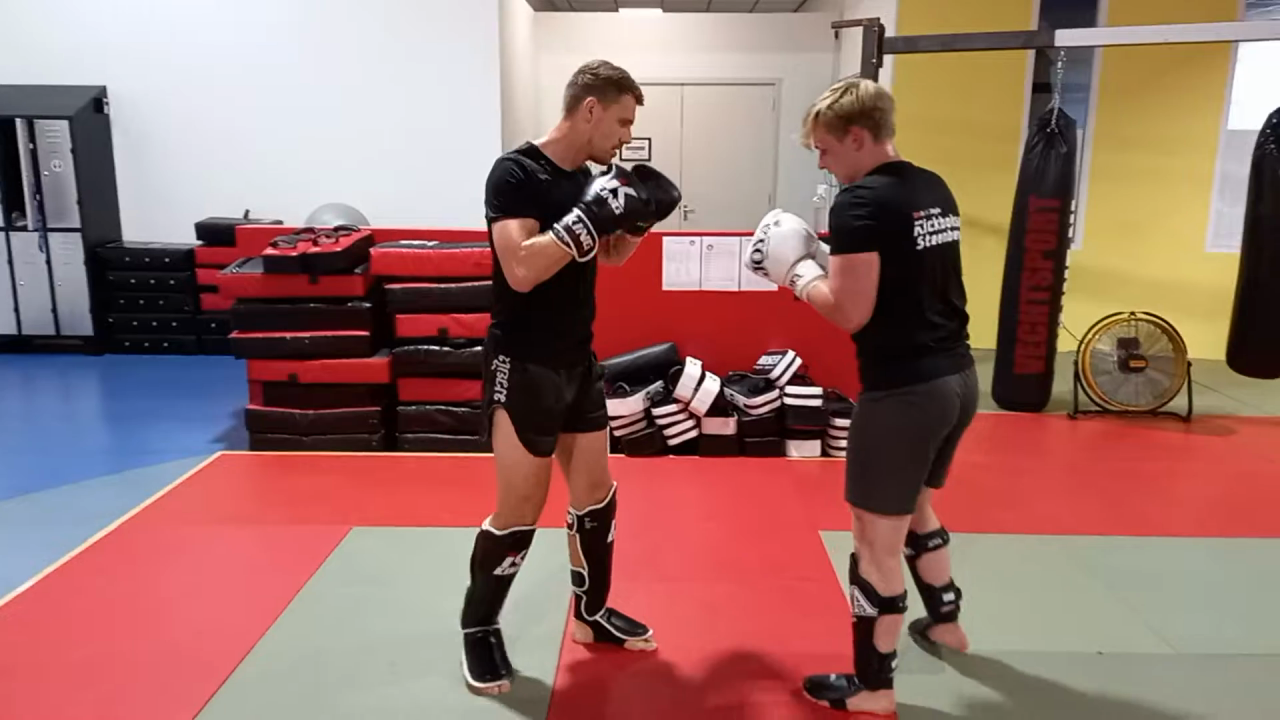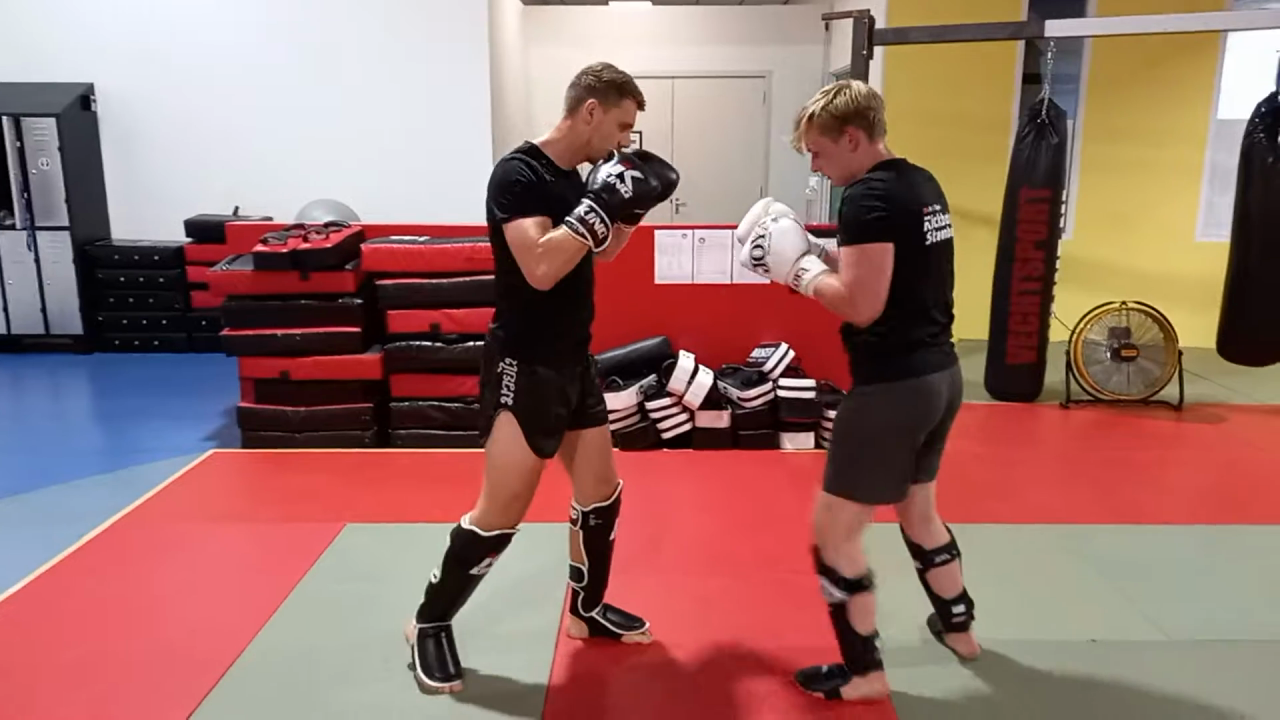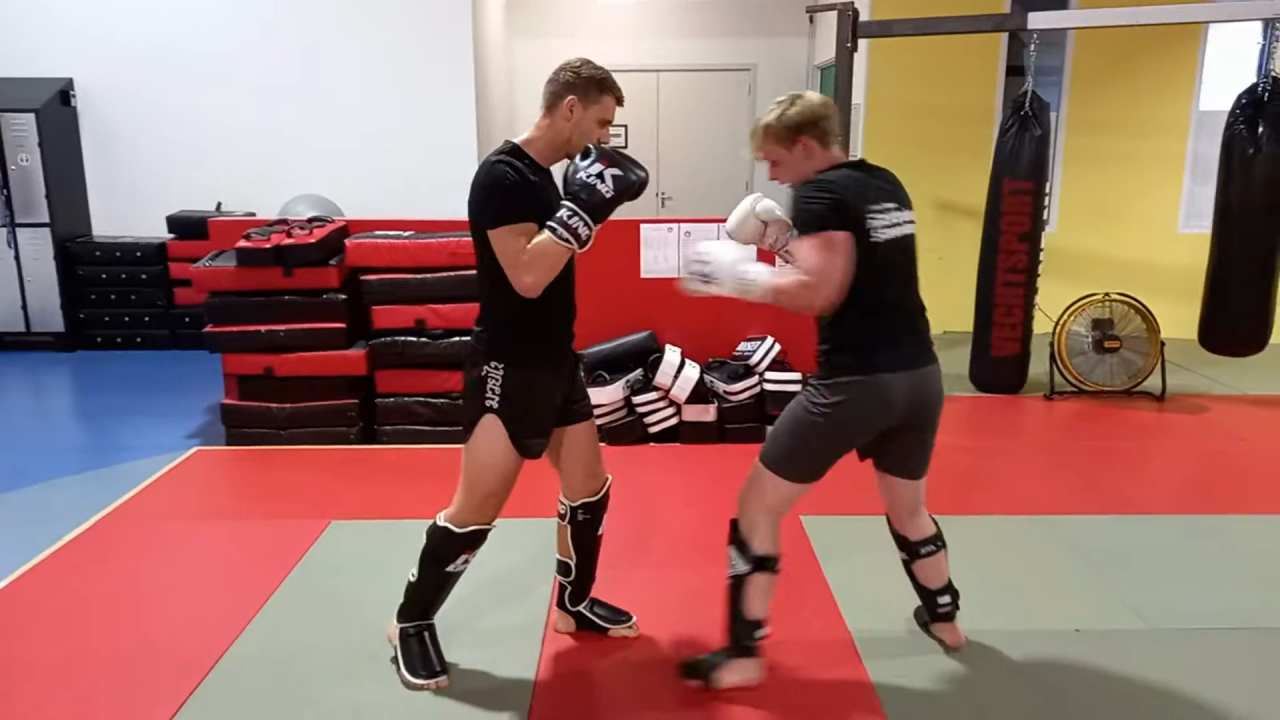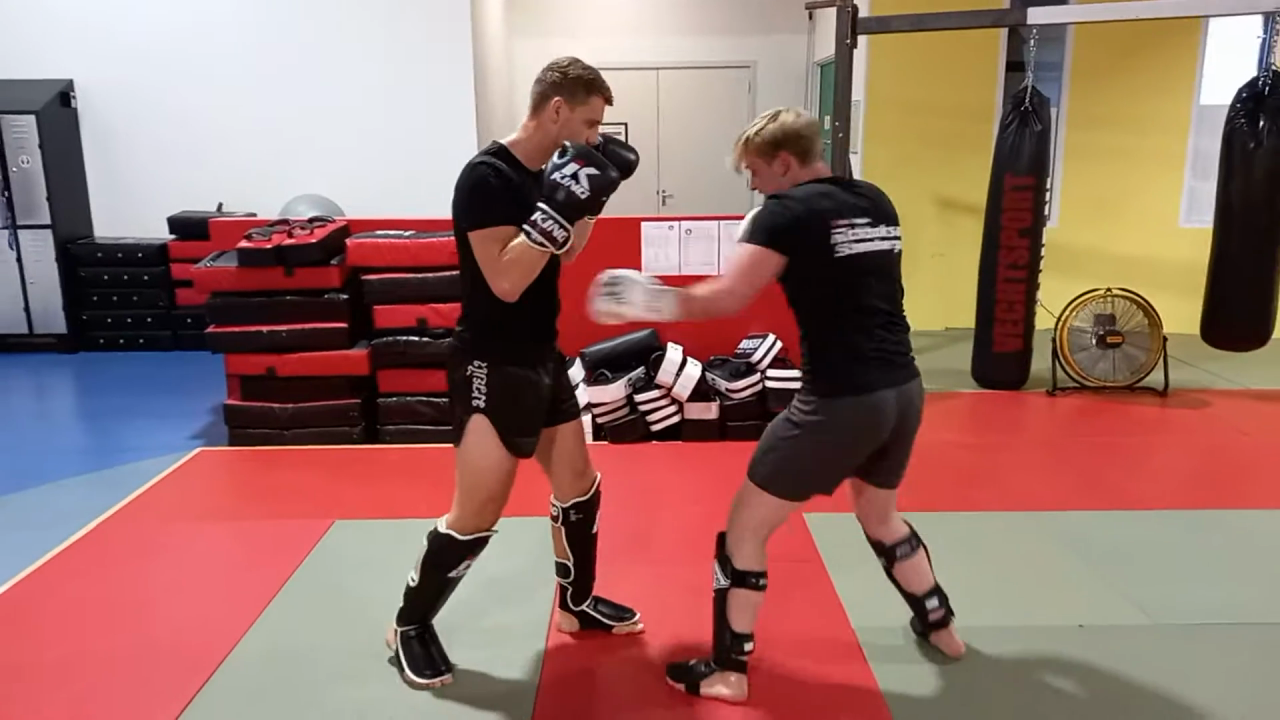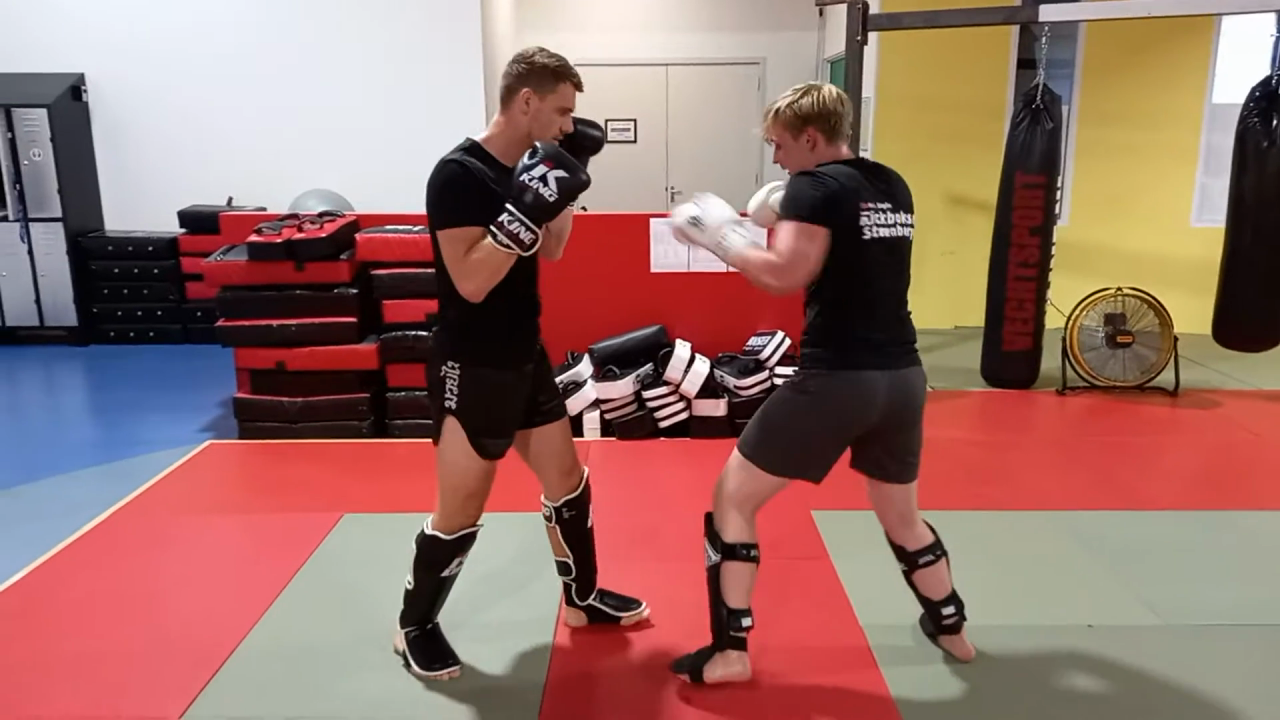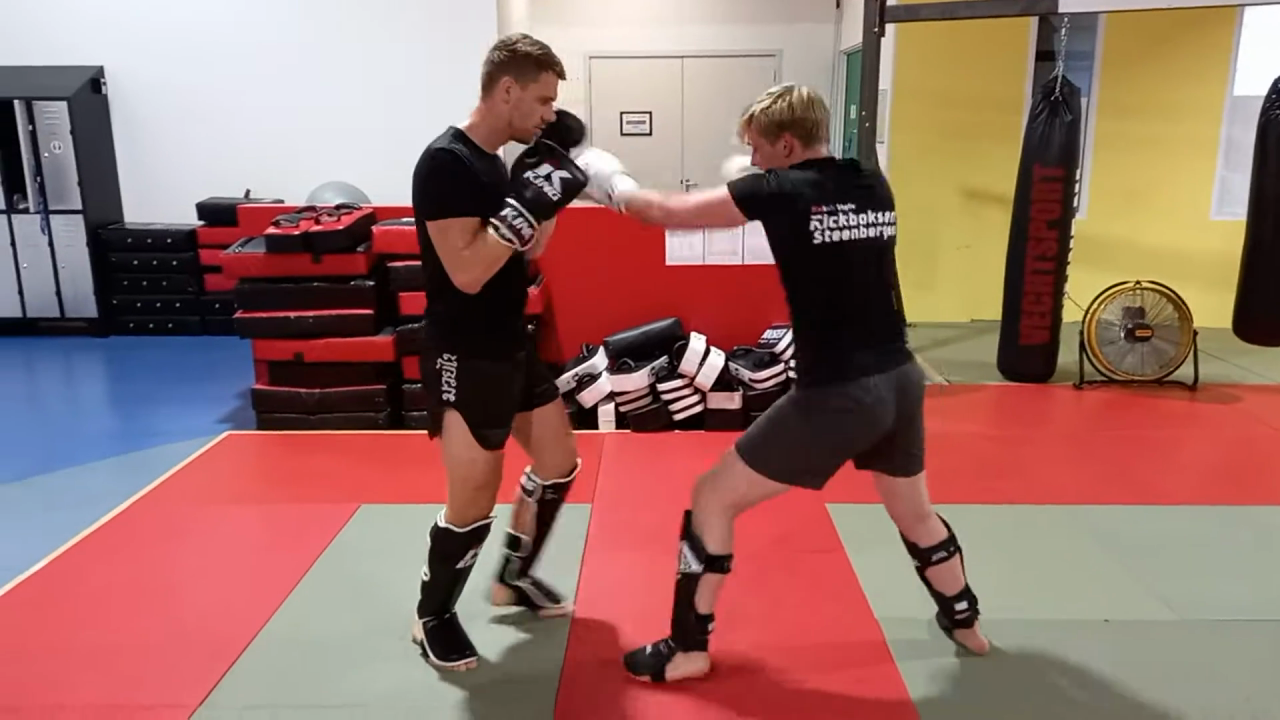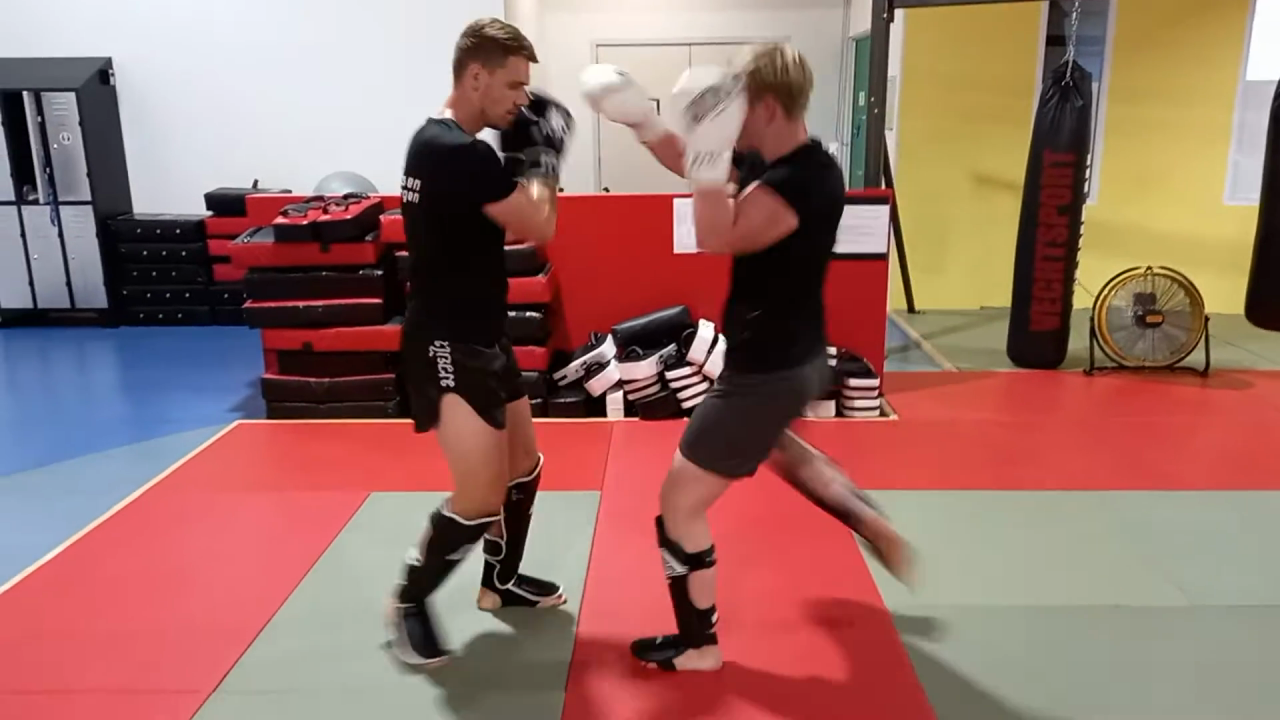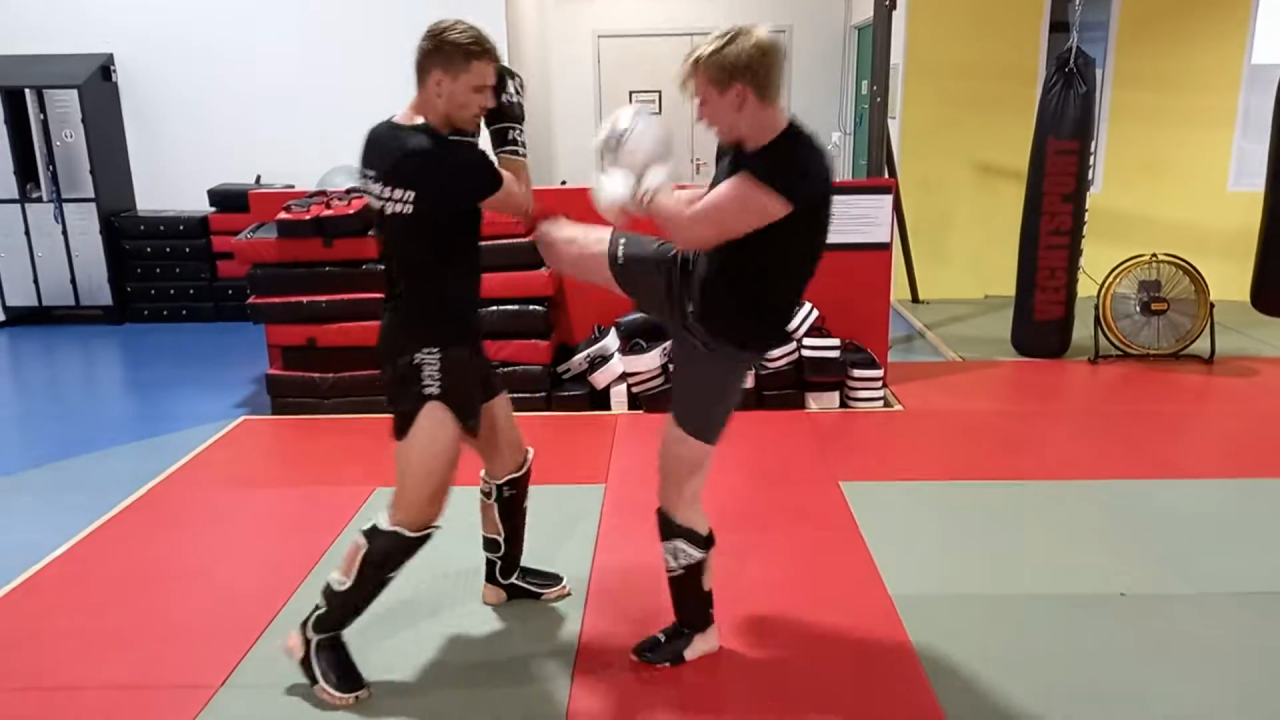
dt=0.2s
person 1, frame 1
left shoulder: (584, 176)
right shoulder: (515, 173)
left elbow: (608, 256)
right elbow: (520, 269)
left wrist: (634, 218)
right wrist: (591, 215)
left hip: (577, 359)
right hip: (523, 365)
left knee: (595, 494)
right knee: (518, 512)
left ankle: (591, 614)
right ankle: (478, 629)
person 1, frame 2
left shoulder: (573, 177)
right shoulder: (518, 173)
left elbow: (598, 254)
right elbow: (540, 269)
left wrist: (631, 206)
right wrist: (599, 203)
left hip: (574, 360)
right hip: (524, 367)
left knee: (601, 490)
right knee: (500, 515)
left ankle: (586, 608)
right ankle: (431, 624)
person 1, frame 3
left shoulder: (543, 172)
right shoulder: (502, 174)
right elbow: (529, 276)
left wrist: (602, 201)
right wrist: (581, 204)
left hip: (555, 360)
right hip: (508, 367)
left knee: (589, 486)
right knee: (475, 511)
left ankle: (573, 603)
right ankle: (411, 622)
person 1, frame 4
left shoulder: (540, 170)
right shoulder: (487, 176)
left elbow: (561, 252)
right elbow: (506, 281)
left wrist: (588, 198)
right wrist: (559, 204)
left hip: (540, 359)
right hip: (491, 368)
left knee: (579, 485)
right knee: (475, 516)
left ankle: (576, 602)
right ankle: (411, 625)
person 1, frame 5
left shoulder: (524, 166)
right shoulder: (458, 174)
left elbow: (549, 249)
right elbow: (472, 282)
left wrist: (570, 177)
right wrist: (527, 206)
left hip: (523, 358)
right hip: (470, 368)
left knee: (567, 483)
right knee: (459, 515)
left ankle: (583, 597)
right ankle: (415, 626)
person 1, frame 6
left shoulder: (500, 161)
right shoulder: (445, 163)
left elbow: (529, 249)
right elbow: (466, 274)
left wrist: (547, 176)
right wrist: (524, 203)
left hip: (511, 345)
right hip: (463, 357)
left knee: (558, 461)
right knee: (471, 506)
left ankle: (515, 575)
right ankle: (433, 616)
person 1, frame 7
left shoulder: (443, 140)
right shoulder: (455, 150)
left elbow: (492, 224)
right elbow: (539, 227)
left wrist: (527, 148)
right wrist: (544, 154)
left hip: (479, 334)
right hip: (447, 344)
left knee: (522, 465)
right knee: (482, 497)
left ankle: (500, 580)
right ankle: (410, 599)
person 1, frame 8
left shoulder: (385, 141)
right shoulder: (446, 159)
right elbow: (522, 205)
left wrist: (487, 124)
right wrist: (508, 129)
left hip: (447, 338)
right hip: (429, 349)
left knee: (510, 457)
right knee: (415, 513)
left ankle: (504, 572)
right ankle: (321, 631)
person 2, frame 1
left shoulder: (860, 202)
right shoulder: (934, 189)
left elbow: (850, 313)
left wrist: (796, 269)
right wrist: (822, 258)
left hip: (903, 393)
right hip: (957, 380)
left knee: (877, 543)
right knee: (913, 505)
right ankle: (944, 619)
person 2, frame 2
left shoulder: (867, 196)
right shoulder: (922, 184)
left elbow: (860, 306)
left wrist: (796, 266)
right wrist: (812, 251)
left hip: (890, 387)
right hip: (940, 376)
left knee: (834, 532)
right knee: (917, 508)
left ankle: (862, 670)
right ankle: (956, 624)
person 2, frame 3
left shoulder: (821, 194)
right shoulder: (886, 184)
left elbow: (814, 294)
left wrist: (738, 273)
right wrist: (780, 233)
left hip: (854, 384)
right hip: (919, 376)
left knee: (759, 509)
right knee: (907, 506)
left ankle: (742, 654)
right ankle: (944, 616)
person 2, frame 4
left shoulder: (788, 212)
right shoulder: (875, 204)
left elbow: (728, 297)
left wrist: (647, 299)
left hip: (838, 401)
right hip: (903, 392)
left knee: (746, 528)
right knee: (877, 513)
left ankle: (727, 669)
right ankle: (938, 625)
person 2, frame 5
left shoulder: (813, 186)
right shoulder: (894, 187)
left elbow: (781, 277)
left wrist: (719, 233)
left hip: (834, 380)
right hip: (904, 377)
left knee: (732, 498)
right knee: (900, 512)
left ankle: (729, 650)
right ankle: (950, 626)
person 2, frame 6
left shoulder: (777, 189)
right shoulder: (872, 183)
left elbow: (671, 213)
left wrist: (610, 183)
left hip: (836, 393)
right hip: (900, 379)
left knee: (712, 501)
right knee: (913, 508)
left ankle: (688, 647)
right ankle: (965, 621)
person 2, frame 7
left shoulder: (809, 181)
right shoulder: (771, 155)
left elbow: (718, 240)
right elbow: (694, 164)
left wrist: (709, 140)
right wrist: (636, 114)
left hip: (766, 371)
right hip: (796, 357)
left knee: (679, 505)
right knee: (771, 448)
left ankle: (697, 643)
right ankle: (868, 523)
person 2, frame 8
left shoulder: (795, 166)
right shoulder: (741, 143)
left elbow: (692, 226)
left wrist: (636, 194)
right wrist: (643, 197)
left hip: (727, 337)
right hip: (691, 282)
left knee: (679, 488)
right knee: (565, 243)
left ankle: (696, 627)
